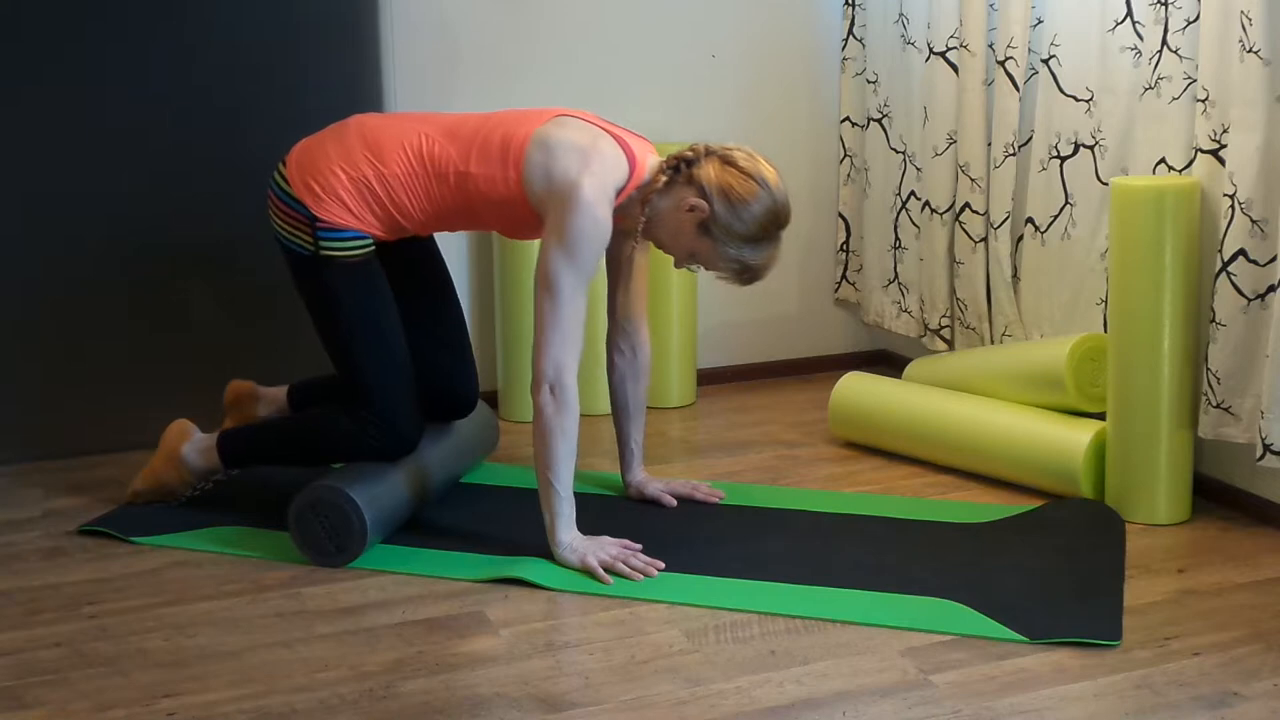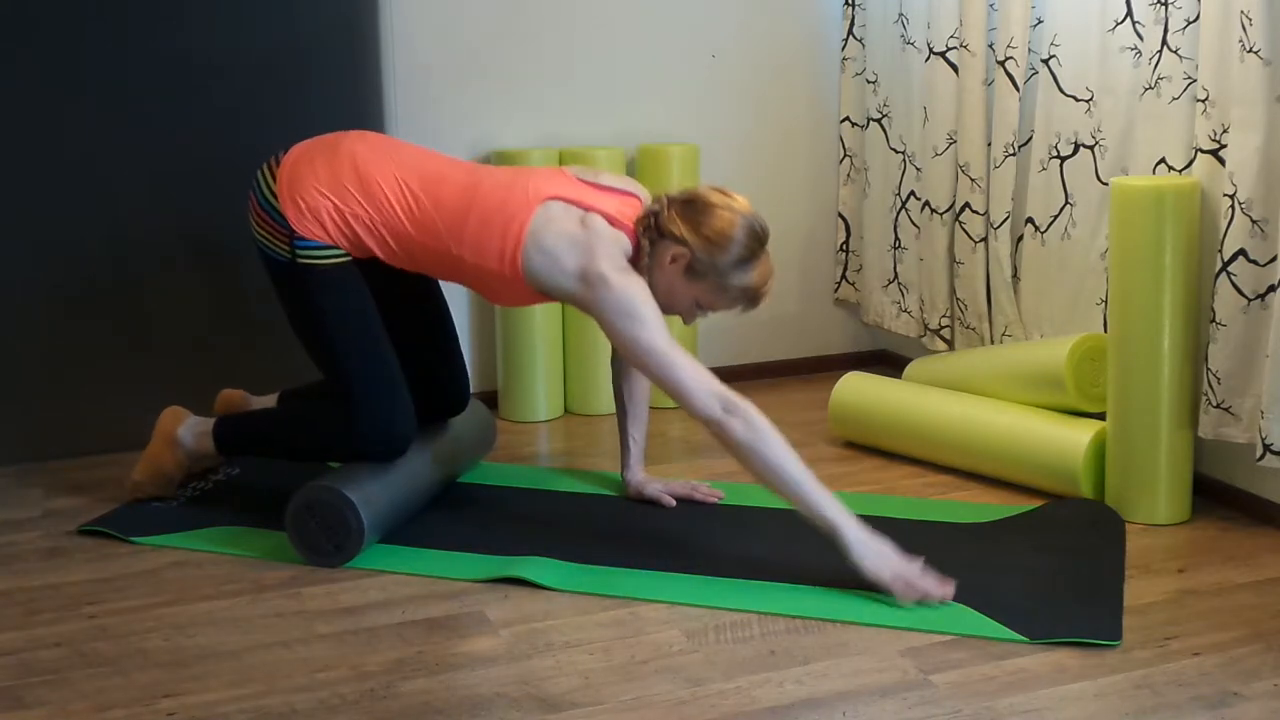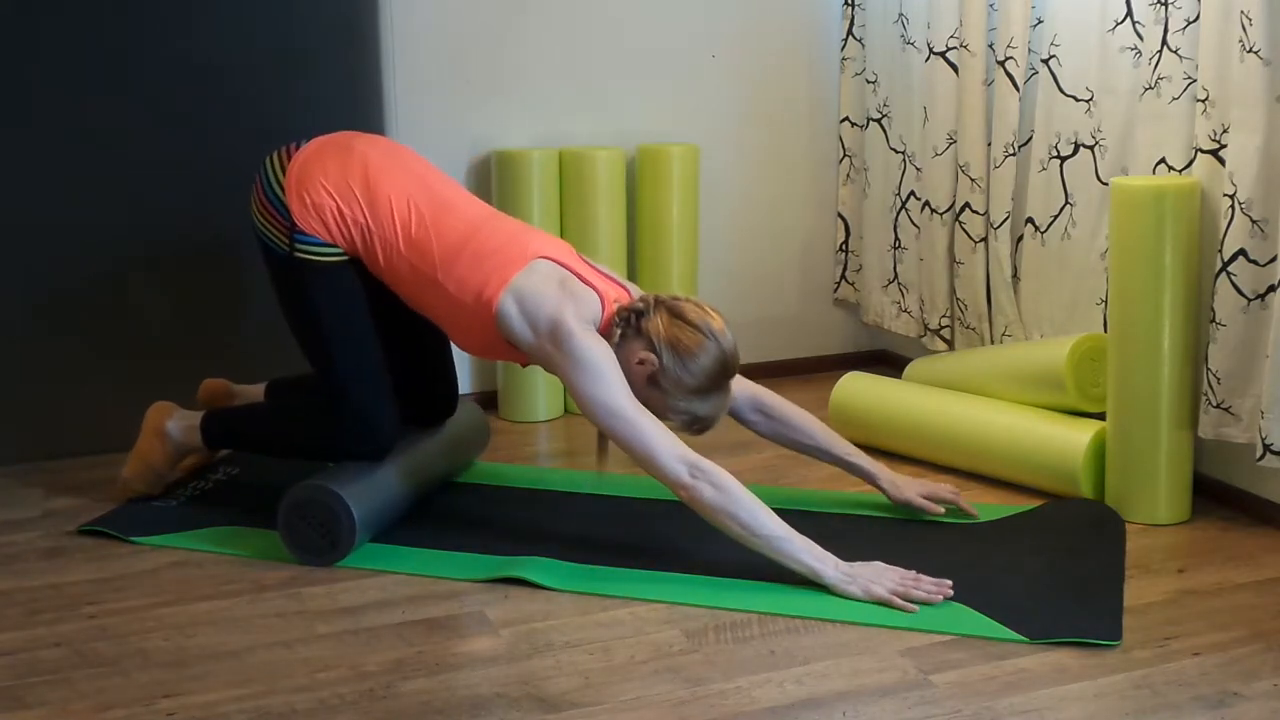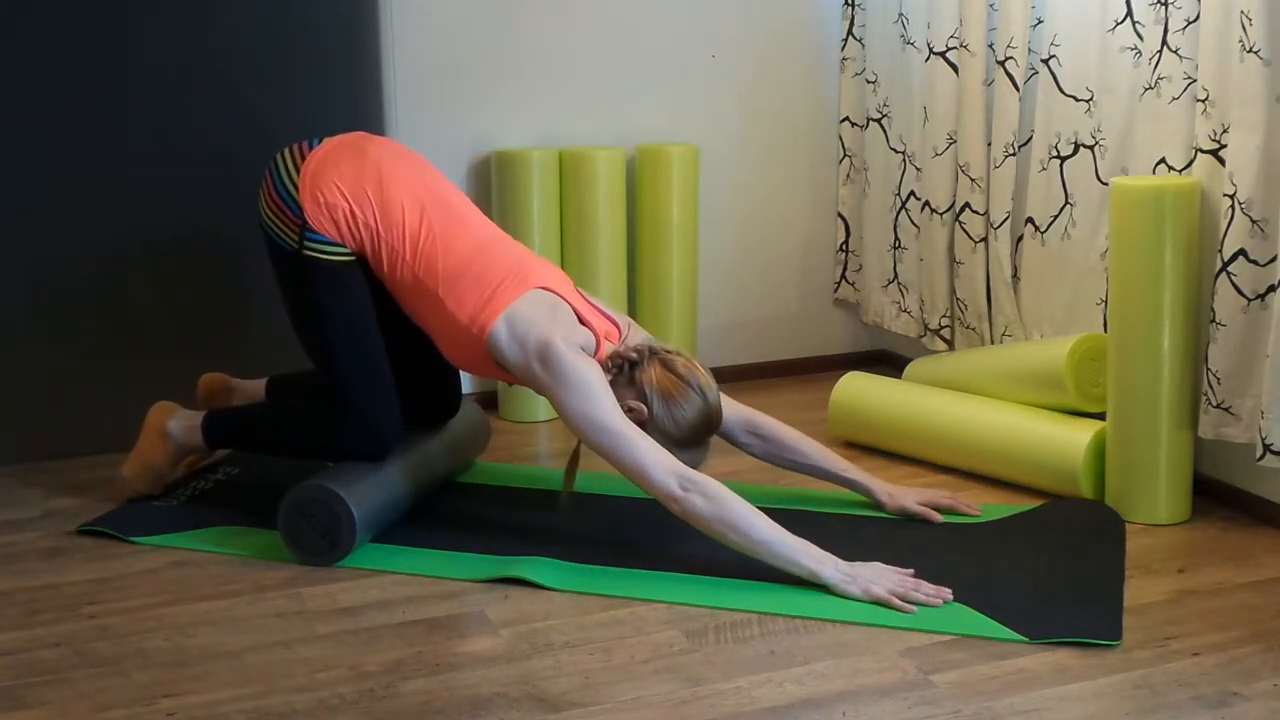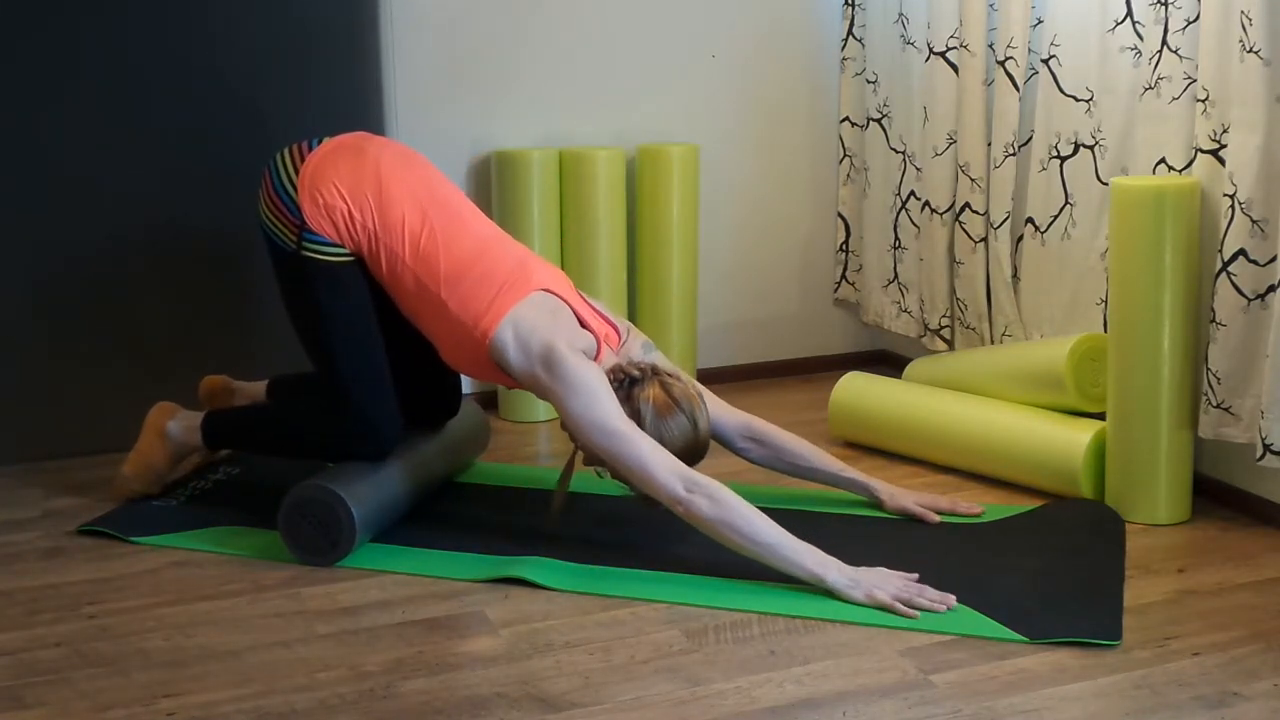
dt=1s
person 1, frame 1
left shoulder: (646, 184)
right shoulder: (591, 193)
left elbow: (628, 338)
right elbow: (554, 379)
left wrist: (635, 472)
right wrist: (564, 535)
left hip: (376, 192)
right hip: (328, 194)
left knee: (450, 398)
right knee: (389, 428)
left ankle: (267, 403)
right ankle: (197, 454)
person 1, frame 2
left shoulder: (634, 208)
right shoulder: (603, 268)
left elbow: (629, 350)
right elbow: (724, 411)
left wrist: (635, 471)
right wrist: (853, 535)
left hip: (354, 177)
right hip: (306, 208)
left knee: (440, 403)
right knee: (381, 432)
left ankle: (253, 409)
right ankle: (195, 439)
person 1, frame 3
left shoulder: (627, 309)
right shoulder: (573, 331)
left elbow: (752, 399)
right elbow: (691, 477)
left wrist: (883, 475)
right wrist: (841, 574)
left hip: (361, 177)
right hip: (310, 200)
left knee: (425, 406)
right knee: (365, 431)
left ankle: (241, 399)
right ankle: (188, 428)
person 1, frame 4
left shoulder: (617, 338)
right shoulder: (563, 360)
left elbow: (742, 421)
right elbow: (685, 490)
left wrist: (878, 488)
right wrist: (841, 575)
left hip: (368, 175)
right hip: (320, 198)
left knee: (429, 406)
right knee: (368, 431)
left ankle: (243, 395)
right ankle: (190, 427)
person 1, frame 5
left shoulder: (618, 343)
right shoulder: (564, 363)
left elbow: (740, 428)
right elbow: (688, 492)
left wrist: (878, 488)
right wrist: (843, 578)
left hip: (368, 174)
right hip: (318, 198)
left knee: (428, 407)
right knee: (370, 431)
left ankle: (246, 396)
right ankle: (190, 428)
